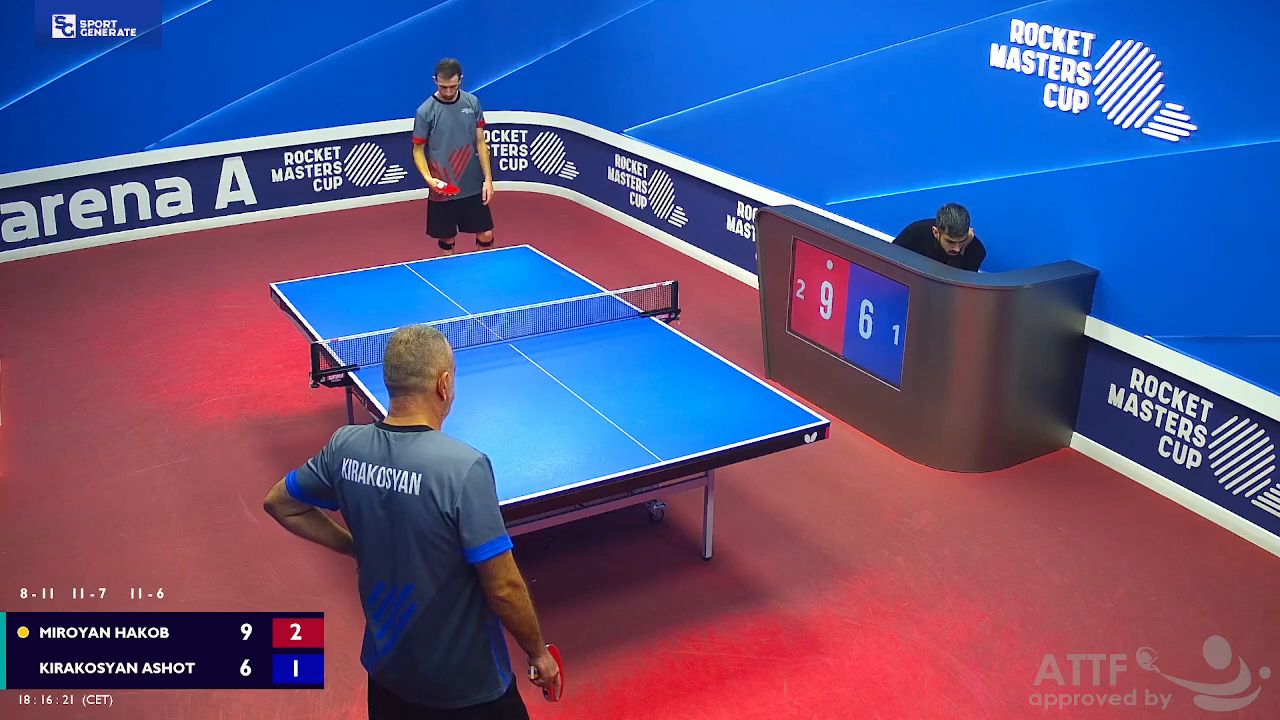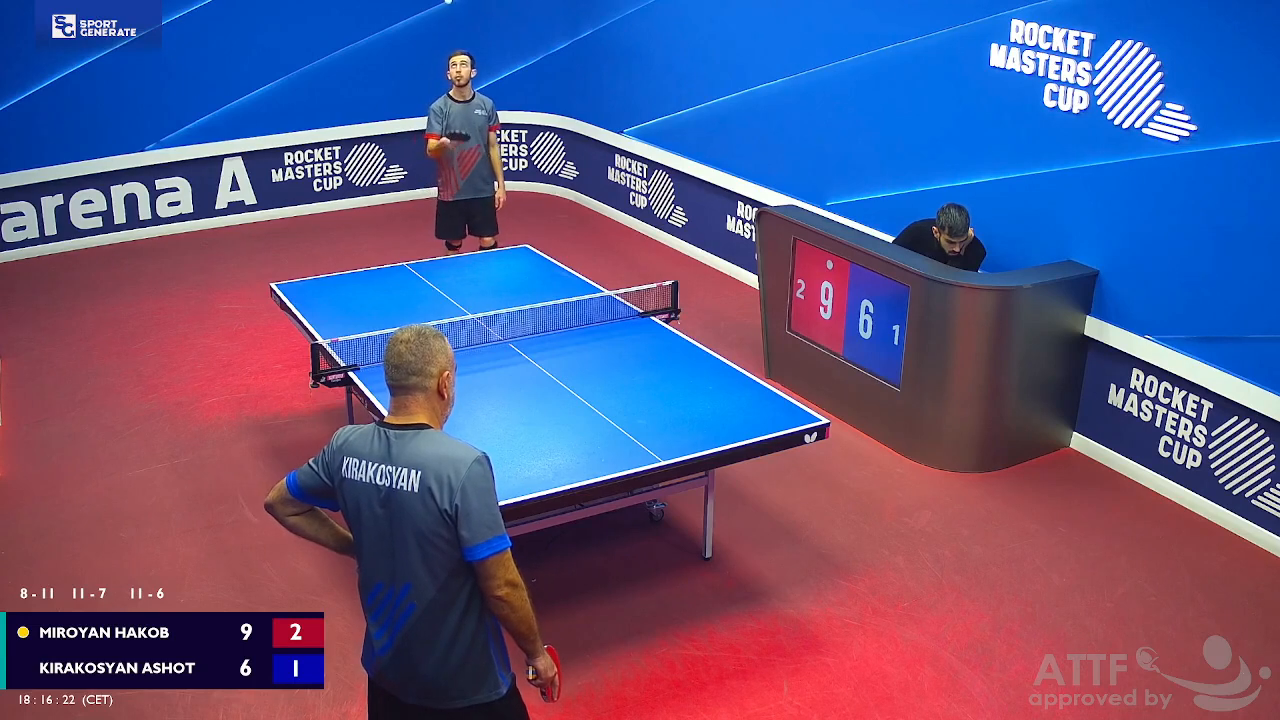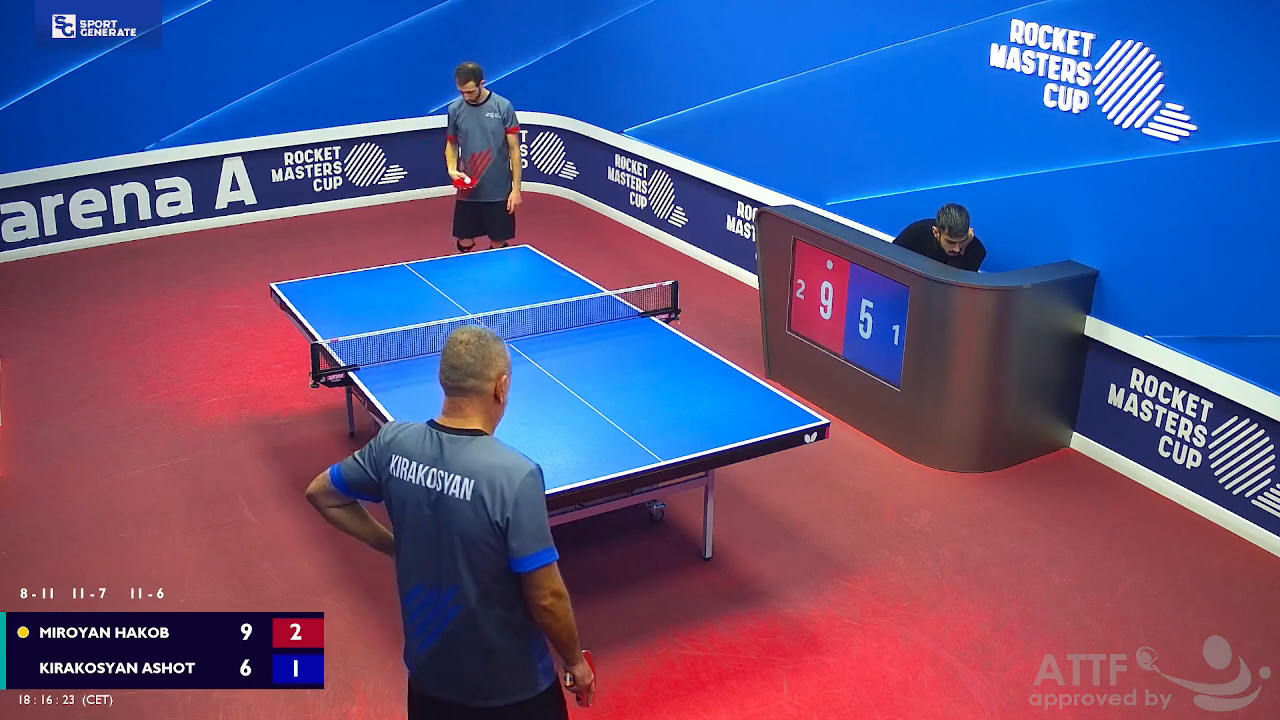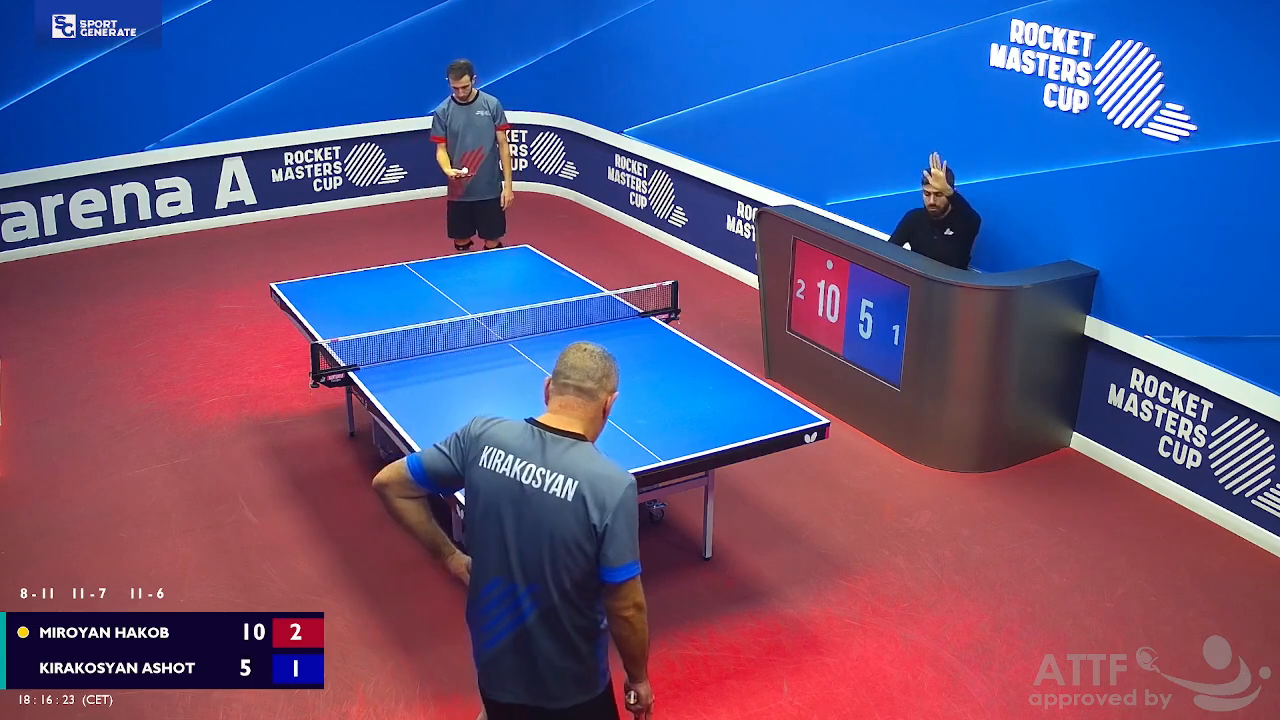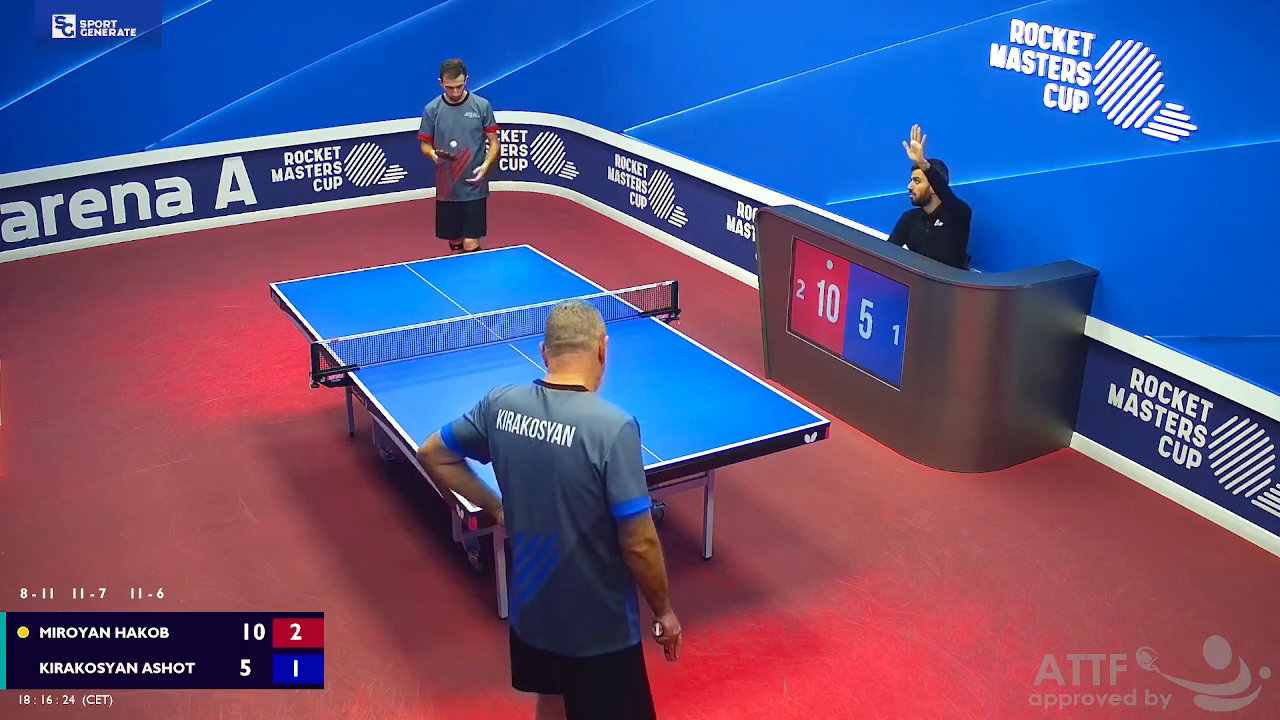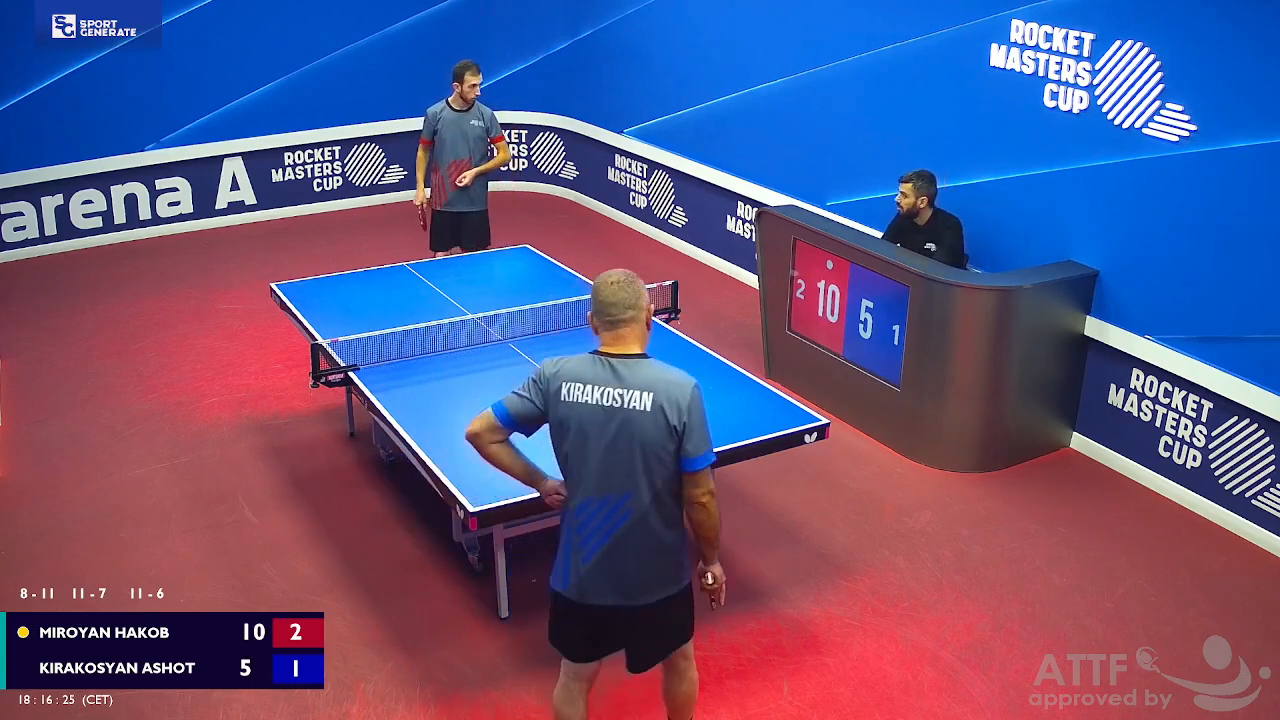
dt=0.7s
person 1, frame 1
left shoulder: (345, 447)
right shoulder: (463, 467)
left elbow: (279, 504)
right elbow: (502, 588)
right wrist: (538, 653)
left hip: (385, 668)
right hip: (466, 686)
person 1, frame 2
left shoulder: (346, 447)
right shoulder: (463, 466)
left elbow: (280, 505)
right elbow: (501, 587)
right wrist: (536, 652)
left hip: (386, 669)
right hip: (467, 684)
person 1, frame 3
left shoulder: (394, 442)
right shoulder: (514, 476)
left elbow: (322, 495)
right elbow: (546, 597)
right wrist: (574, 660)
left hip: (428, 667)
right hip: (511, 683)
person 1, frame 4
left shoulder: (482, 436)
right shoulder: (612, 486)
left elbow: (390, 483)
right elbow: (625, 607)
left wrist: (448, 555)
right wrist: (638, 677)
left hip: (493, 651)
right hip: (569, 676)
person 1, frame 5
left shoulder: (500, 403)
right shoulder: (613, 427)
left elbow: (432, 454)
right elbow: (639, 543)
right wrist: (663, 610)
left hip: (529, 607)
right hip: (599, 623)
person 1, frame 6
left shoulder: (555, 375)
right shoulder: (680, 390)
left elbow: (480, 433)
right elbow: (699, 496)
left wrist: (541, 482)
right wrist: (710, 560)
left hip: (581, 568)
right hip: (658, 571)
left knee: (575, 676)
right knee: (679, 658)
person 2, frame 1
left shoulder: (472, 103)
right shoulder: (425, 111)
left elbow: (481, 142)
right elbow: (418, 150)
left wrist: (488, 179)
right wrist: (428, 178)
left hip: (473, 188)
right hip: (442, 192)
left knee: (485, 236)
right knee: (447, 241)
person 2, frame 2
left shoulder: (487, 105)
right shoulder: (438, 108)
left elbow: (493, 147)
right elbow: (430, 151)
left wrist: (501, 185)
right wrist: (443, 144)
left hip: (483, 190)
right hip: (451, 192)
left knee: (488, 242)
right knee: (453, 245)
person 2, frame 3
left shoulder: (503, 107)
right shoulder: (455, 109)
left elbow: (514, 149)
left wrist: (516, 188)
right wrist: (451, 169)
left hip: (498, 192)
right hip: (467, 192)
left knee: (498, 246)
right knee: (464, 245)
person 2, frame 4
left shoulder: (492, 105)
right shoulder: (442, 111)
left elbow: (503, 146)
right elbow: (441, 148)
left wrist: (508, 185)
right wrist: (448, 170)
left hip: (490, 191)
right hip: (458, 193)
left knee: (492, 244)
right knee: (461, 245)
person 2, frame 5
left shoulder: (482, 106)
right shoulder: (432, 110)
left elbow: (494, 142)
right elbow: (425, 144)
left wrist: (485, 166)
right wrist: (433, 155)
left hip: (474, 190)
right hip: (446, 191)
left knee: (471, 245)
right knee: (455, 245)
person 2, frame 6
left shoulder: (486, 115)
right shoulder: (434, 114)
left elbow: (504, 154)
right elbow: (423, 151)
left wrist: (475, 172)
right wrist: (420, 187)
left hip: (474, 202)
right hip: (443, 202)
right knee: (441, 256)
